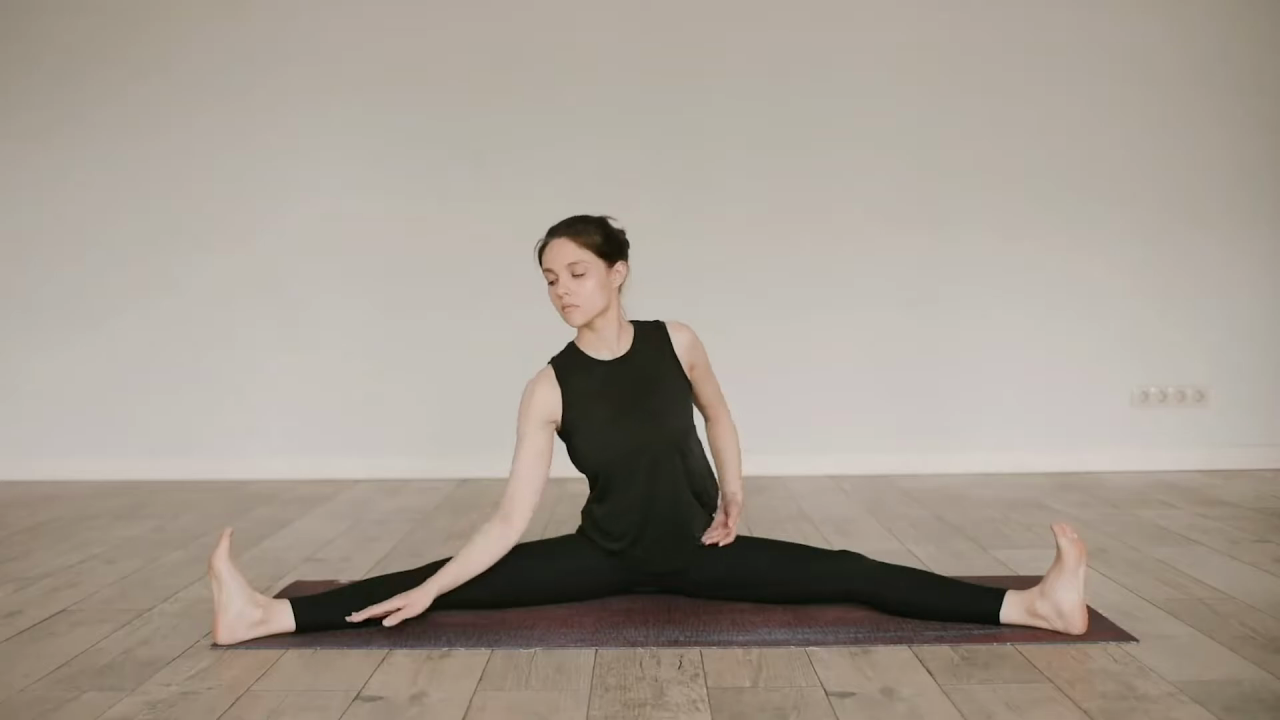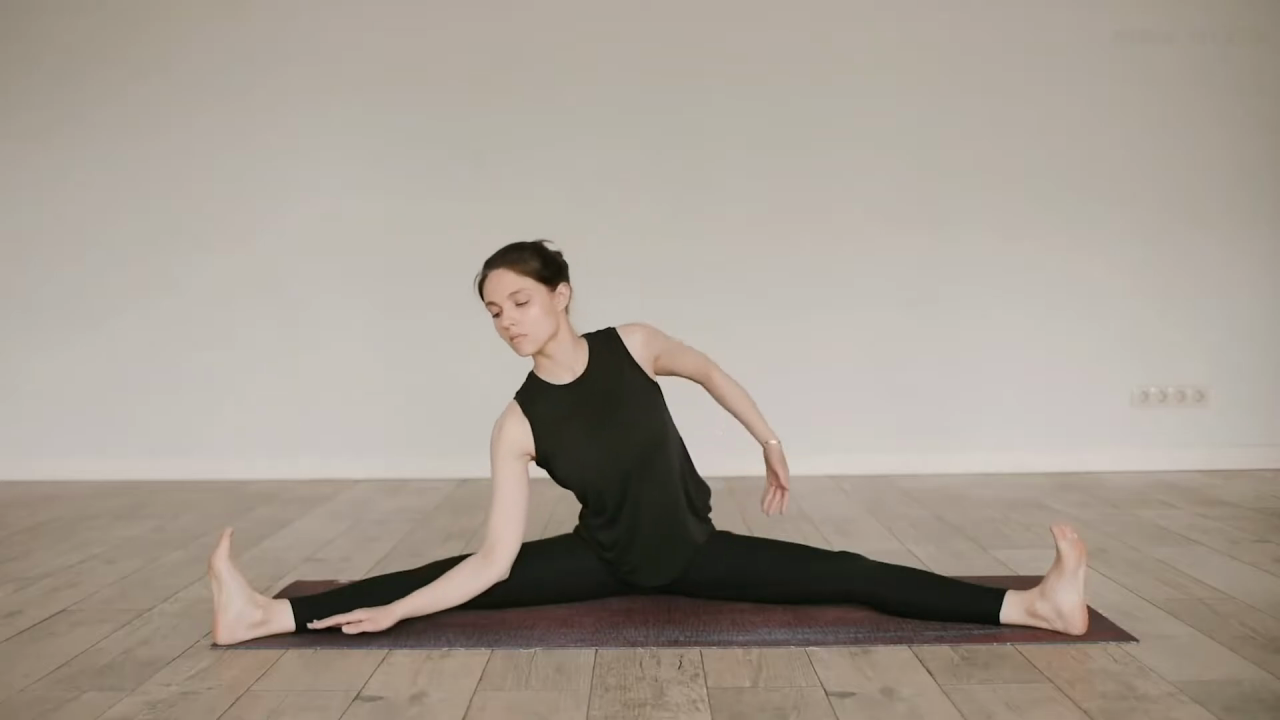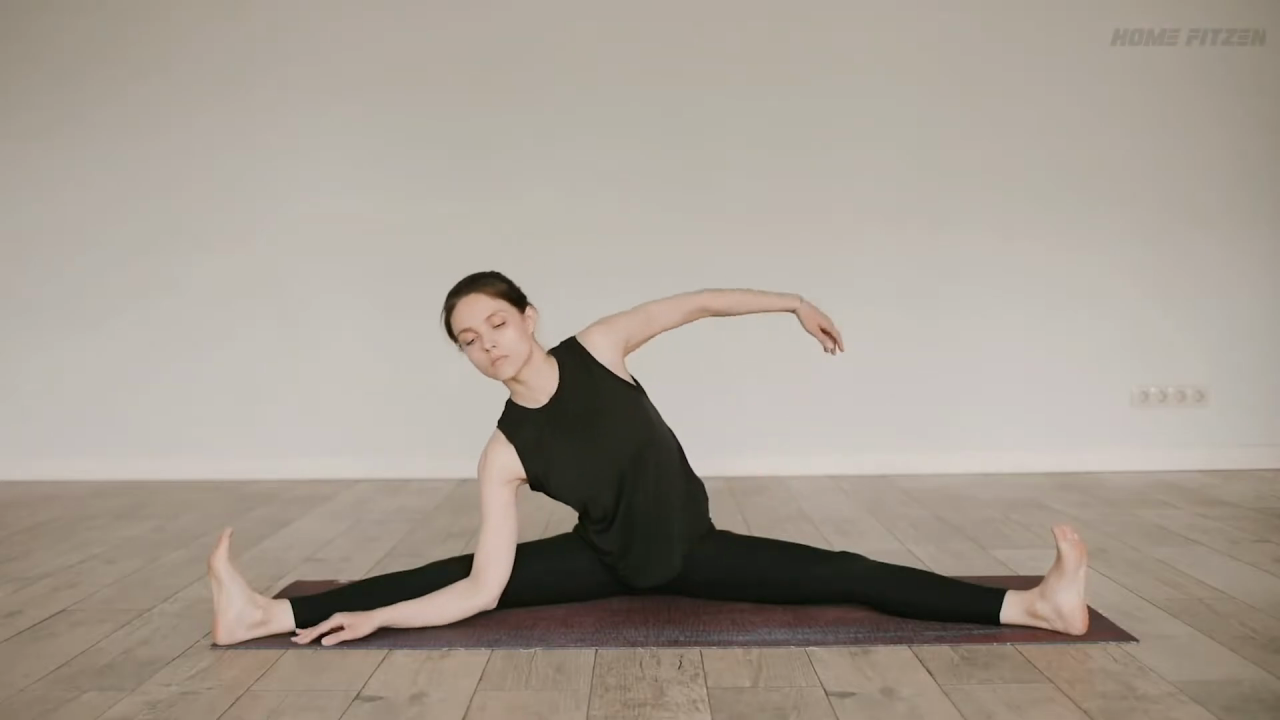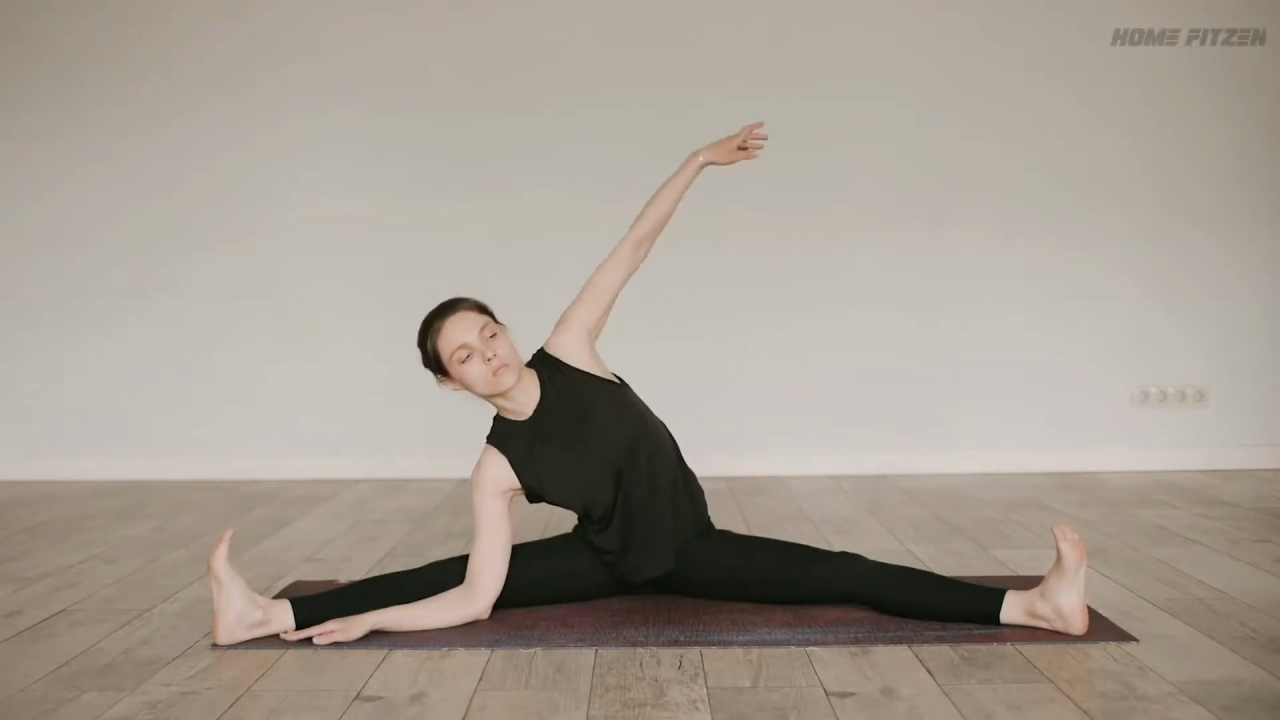
dt=0.4s
person 1, frame 1
left shoulder: (677, 342)
right shoulder: (548, 389)
left elbow: (717, 412)
right elbow: (510, 520)
left wrist: (732, 498)
right wrist: (429, 588)
left hip: (694, 549)
right hip: (606, 555)
left knee: (844, 574)
right knee: (467, 581)
left ankle: (1028, 606)
right ankle: (270, 615)
person 1, frame 2
left shoulder: (633, 344)
right shoulder: (518, 424)
left elbow: (709, 372)
right elbow: (499, 558)
left wrist: (772, 446)
right wrist: (397, 610)
left hip: (692, 548)
right hip: (604, 560)
left knee: (843, 575)
right knee: (460, 581)
left ankle: (1028, 606)
right ankle: (269, 614)
person 1, frame 3
left shoulder: (598, 345)
right shoulder: (503, 453)
left elbow: (694, 303)
right elbow: (483, 589)
left wrist: (791, 301)
right wrist: (377, 616)
left hip: (689, 548)
right hip: (604, 560)
left knee: (840, 574)
right knee: (456, 571)
left ankle: (1029, 605)
right ankle: (271, 615)
person 1, frame 4
left shoulder: (568, 351)
right shoulder: (497, 468)
left elbow: (634, 245)
right elbow: (476, 601)
left wrist: (700, 159)
right wrist: (370, 621)
left hip: (688, 547)
right hip: (606, 561)
left knee: (841, 575)
right knee: (450, 574)
left ankle: (1028, 604)
